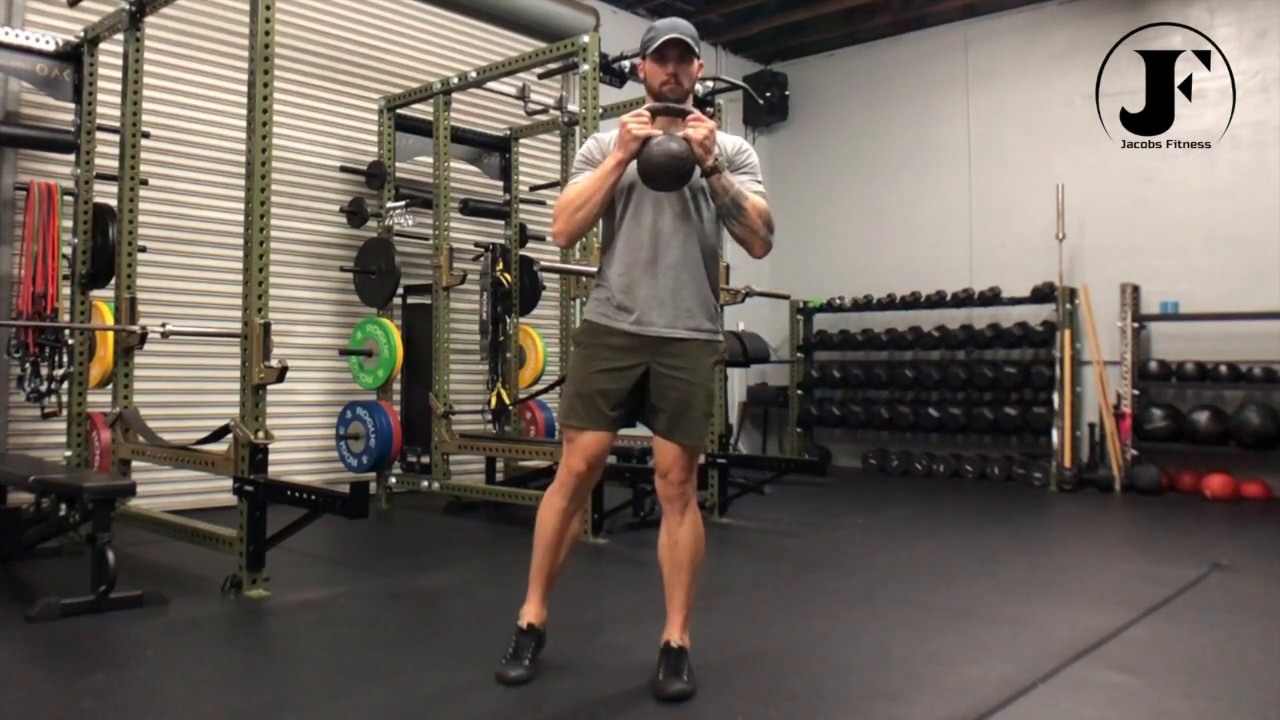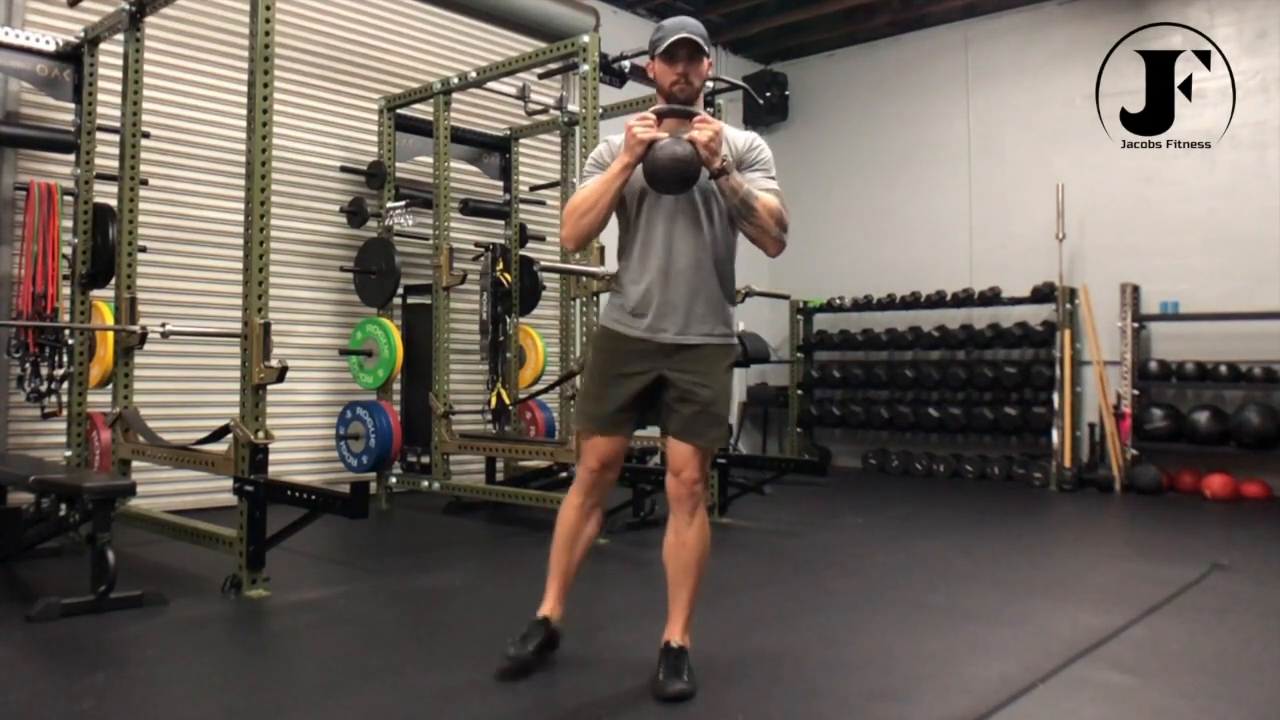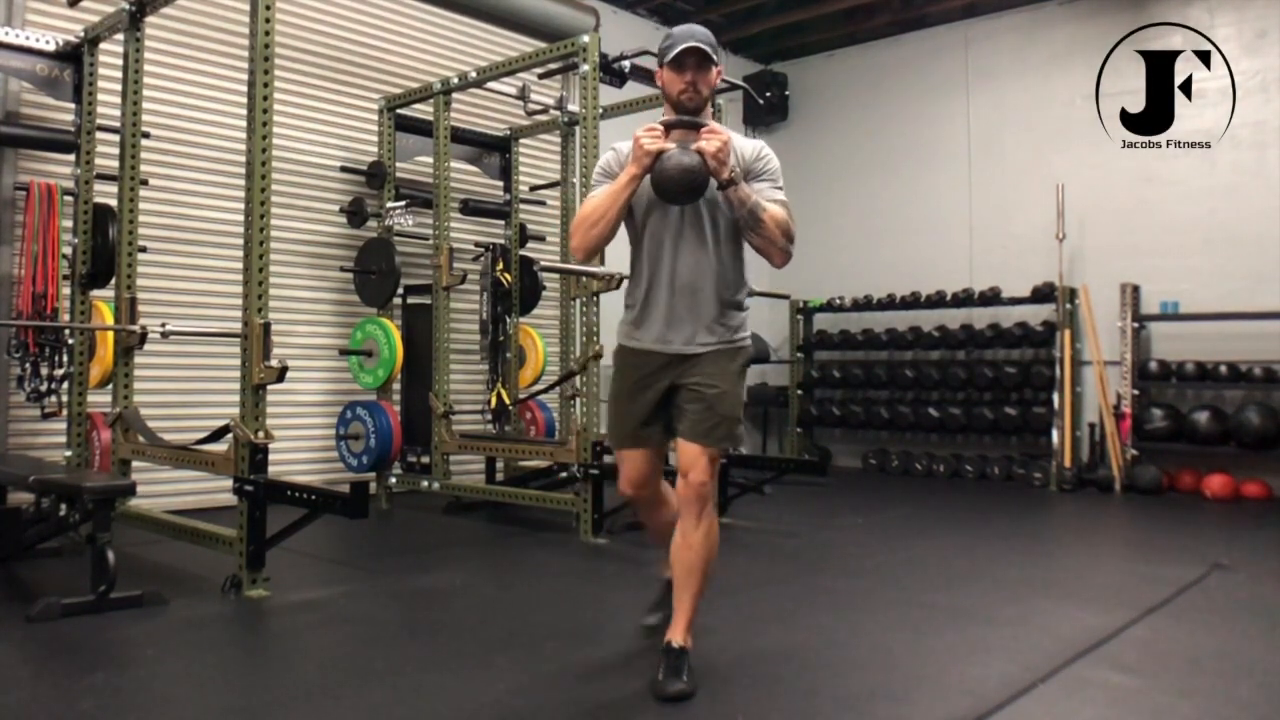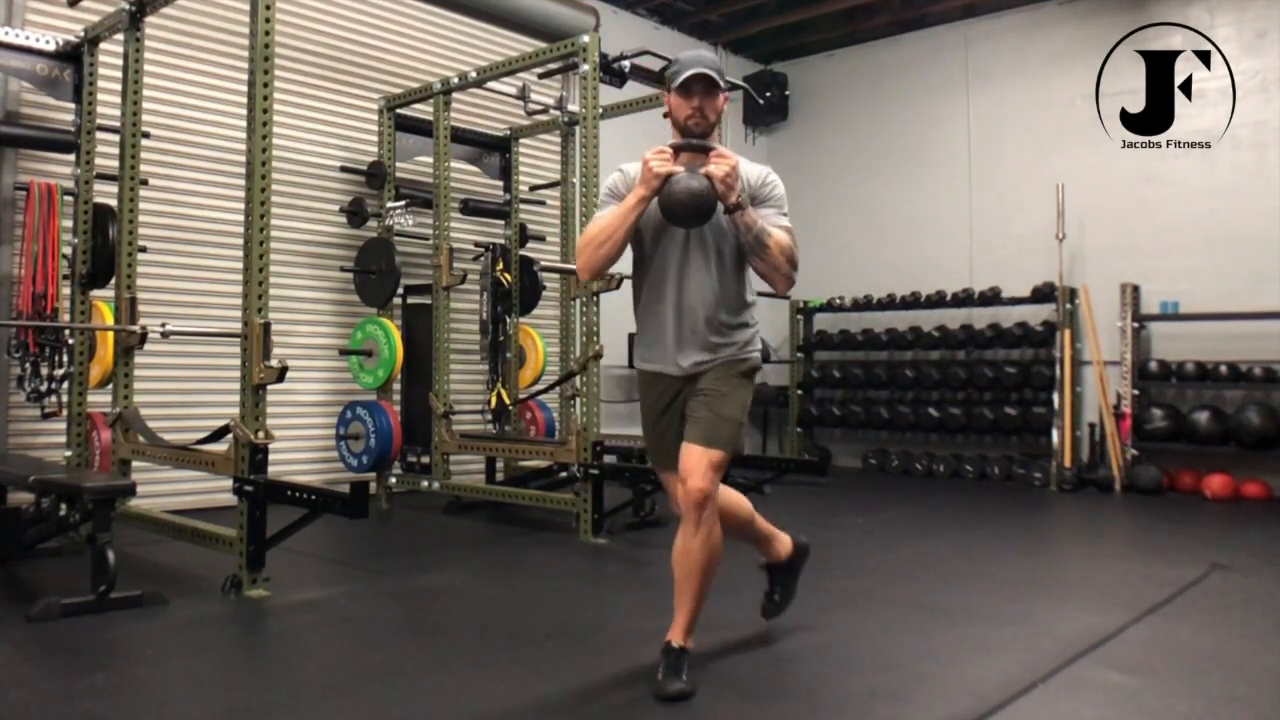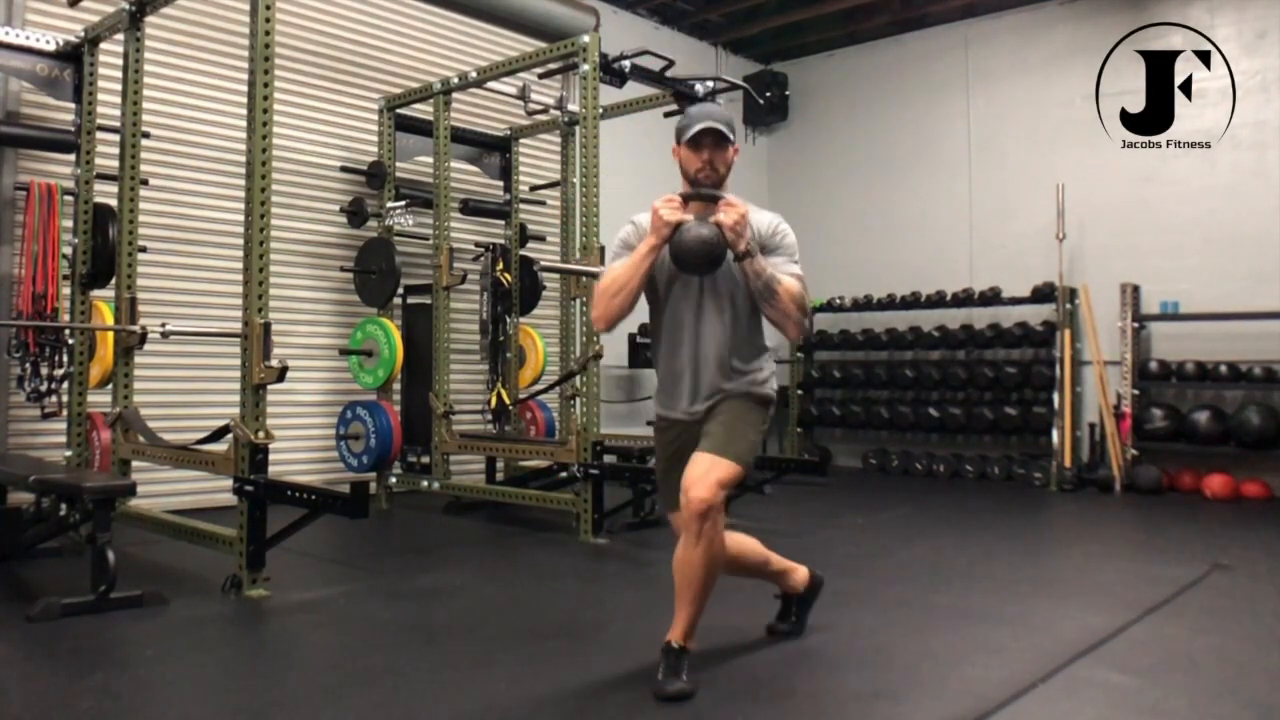
dt=0.2s
person 1, frame 1
left shoulder: (731, 149)
right shoulder: (605, 143)
left elbow: (760, 241)
right elbow: (564, 230)
left wrist: (710, 165)
right wrist: (621, 155)
left hip: (688, 339)
right hip: (610, 330)
left knee: (677, 486)
right knee: (576, 472)
left ankle: (676, 641)
right ankle: (531, 621)
person 1, frame 2
left shoulder: (744, 146)
right shoulder: (616, 146)
left elbow: (774, 238)
right elbow: (573, 236)
left wrist: (719, 166)
right wrist: (627, 160)
left hip: (701, 343)
right hip: (625, 335)
left knee: (687, 488)
right knee: (593, 474)
left ankle: (676, 642)
right ankle: (548, 617)
person 1, frame 3
left shoulder: (750, 154)
right shoulder: (623, 154)
left elbow: (780, 251)
right elbow: (581, 246)
left wrist: (727, 176)
right wrist: (636, 169)
left hip: (712, 348)
right hip: (643, 345)
left knee: (696, 489)
right knee: (635, 484)
left ankle: (677, 641)
right ankle: (677, 579)
person 1, frame 4
left shoulder: (756, 180)
right shoulder: (629, 178)
left elbow: (785, 276)
right elbow: (588, 265)
left wrist: (733, 201)
right wrist: (643, 192)
left hip: (723, 359)
right hip: (658, 363)
left knee: (697, 489)
right knee: (691, 497)
left ankle: (678, 642)
right ankle: (782, 549)
person 1, frame 5
left shoulder: (767, 228)
right shoulder: (642, 227)
left elbow: (796, 323)
right elbow: (603, 315)
left wrist: (743, 249)
right wrist: (655, 242)
left hip: (739, 395)
right hip: (677, 405)
left knee: (700, 499)
right knee: (698, 533)
left ankle: (678, 646)
right ankle: (797, 580)
